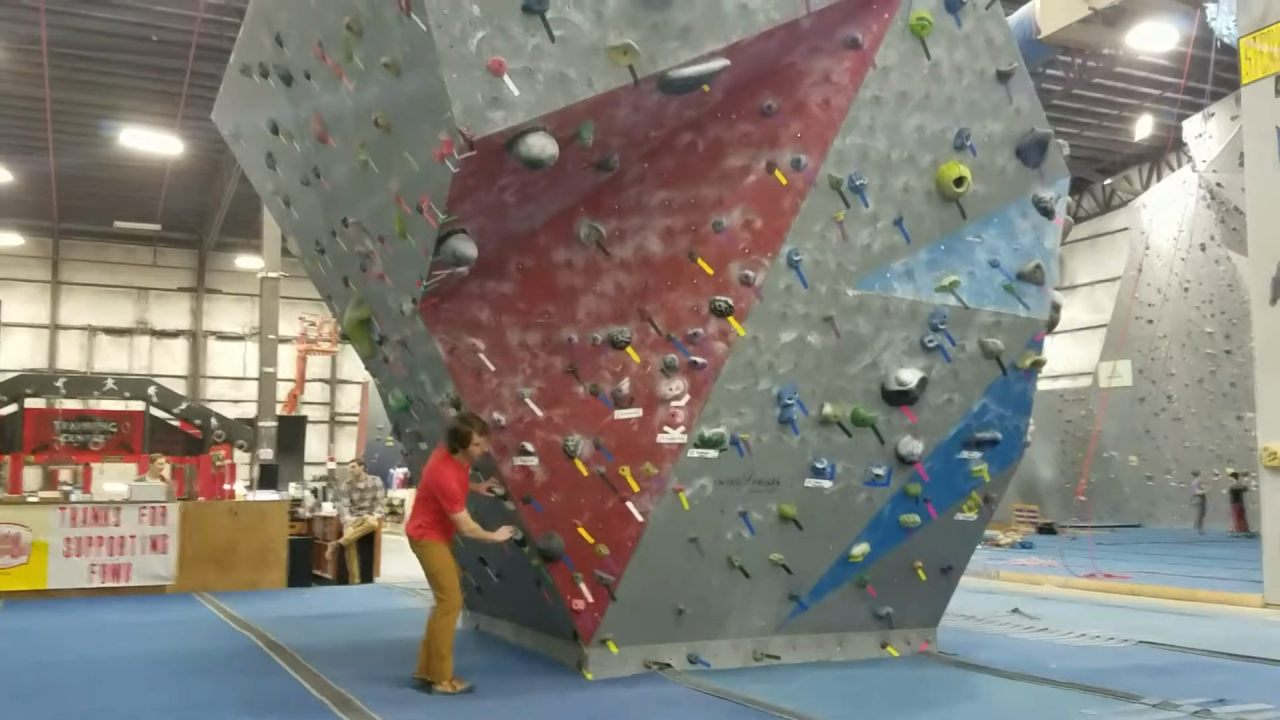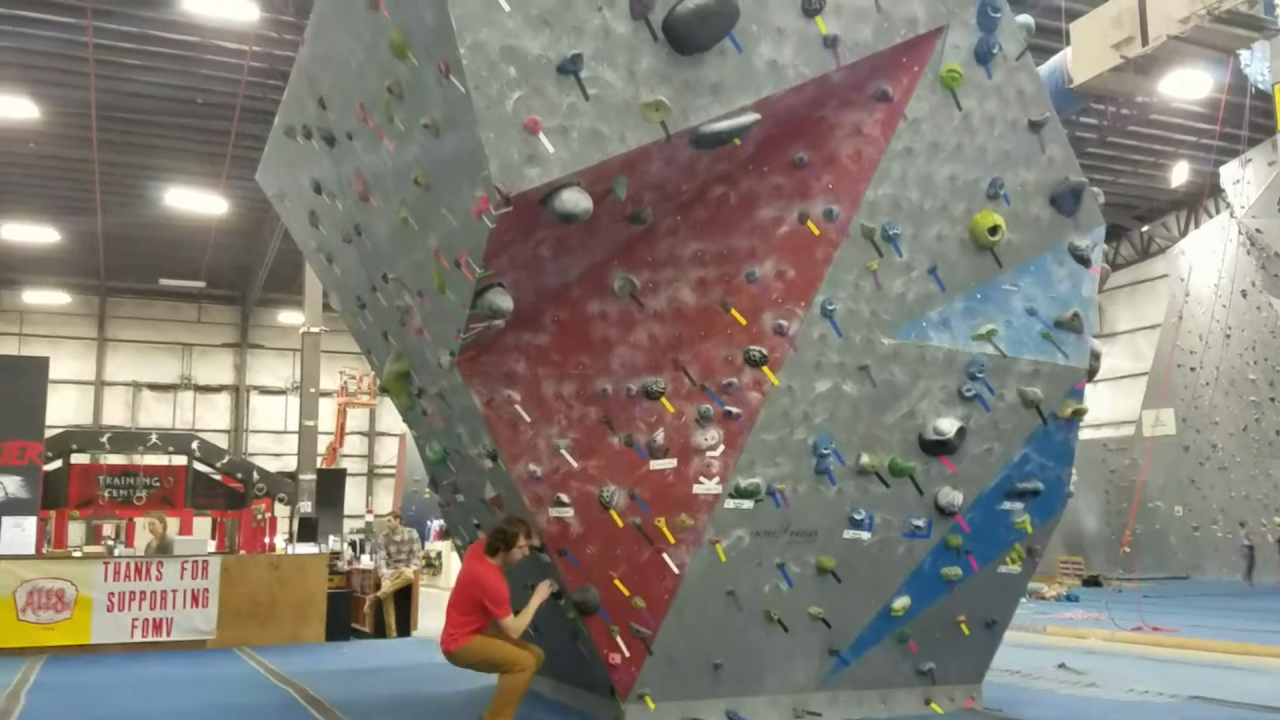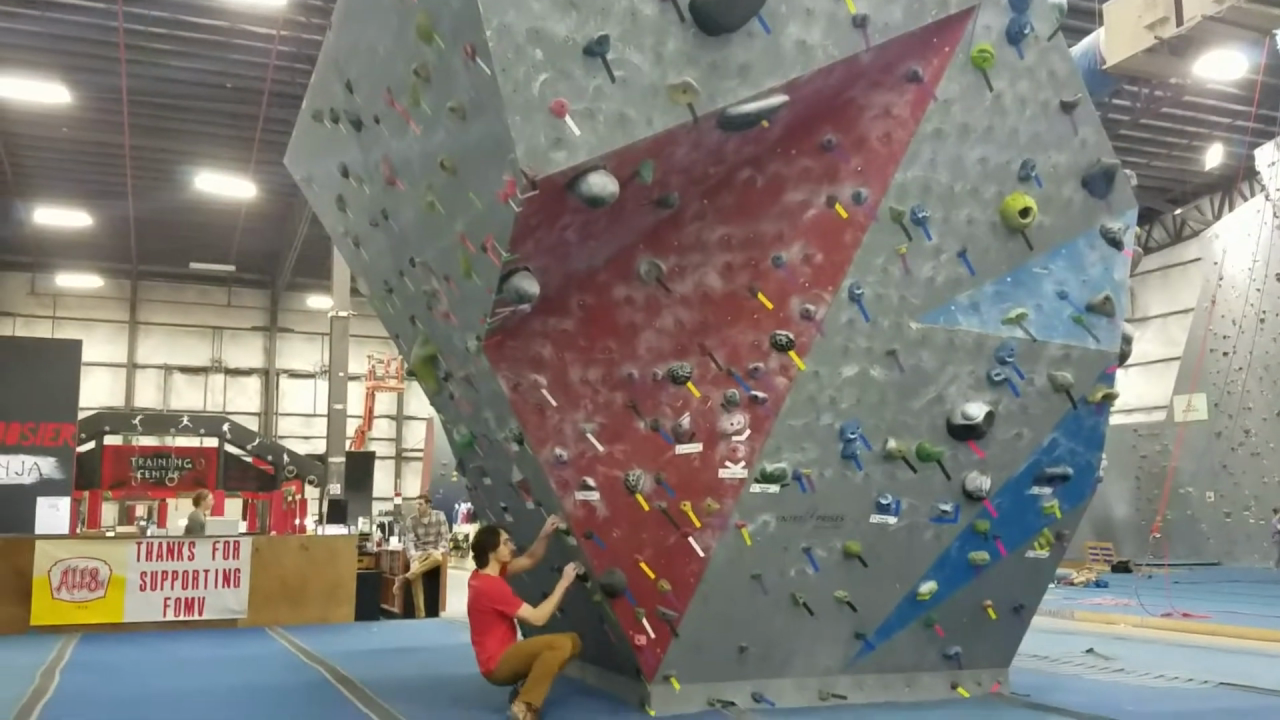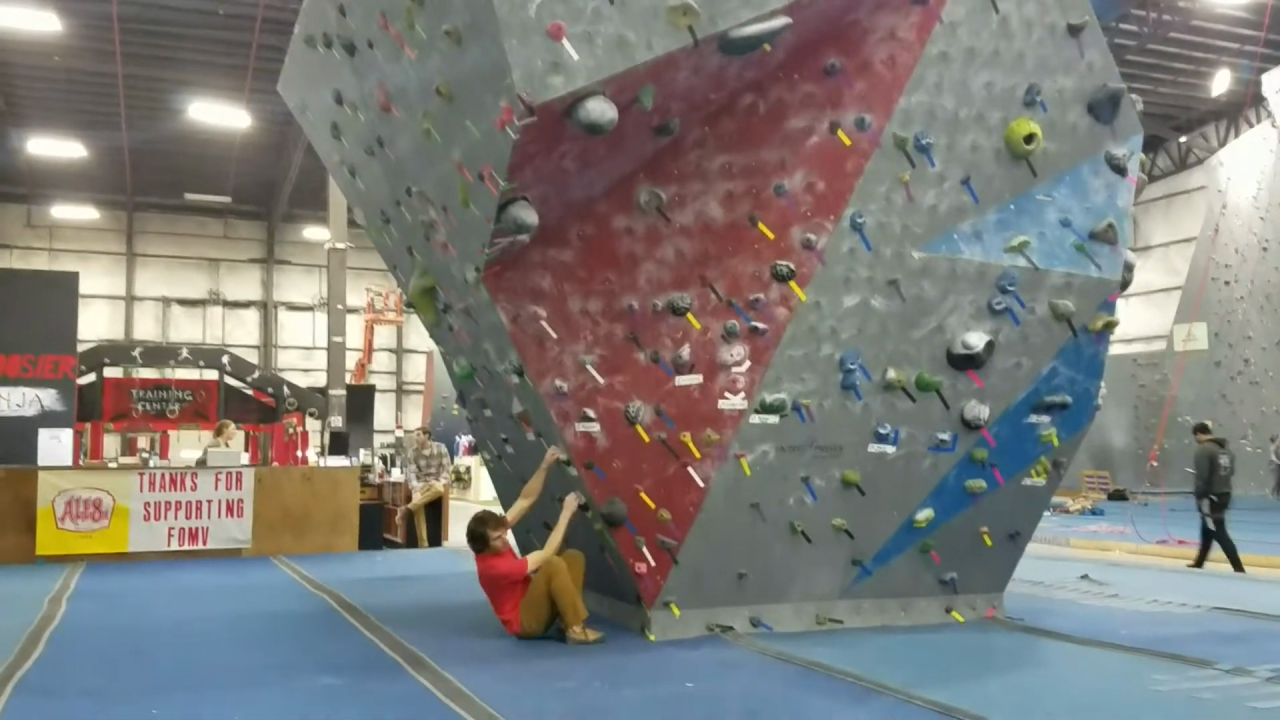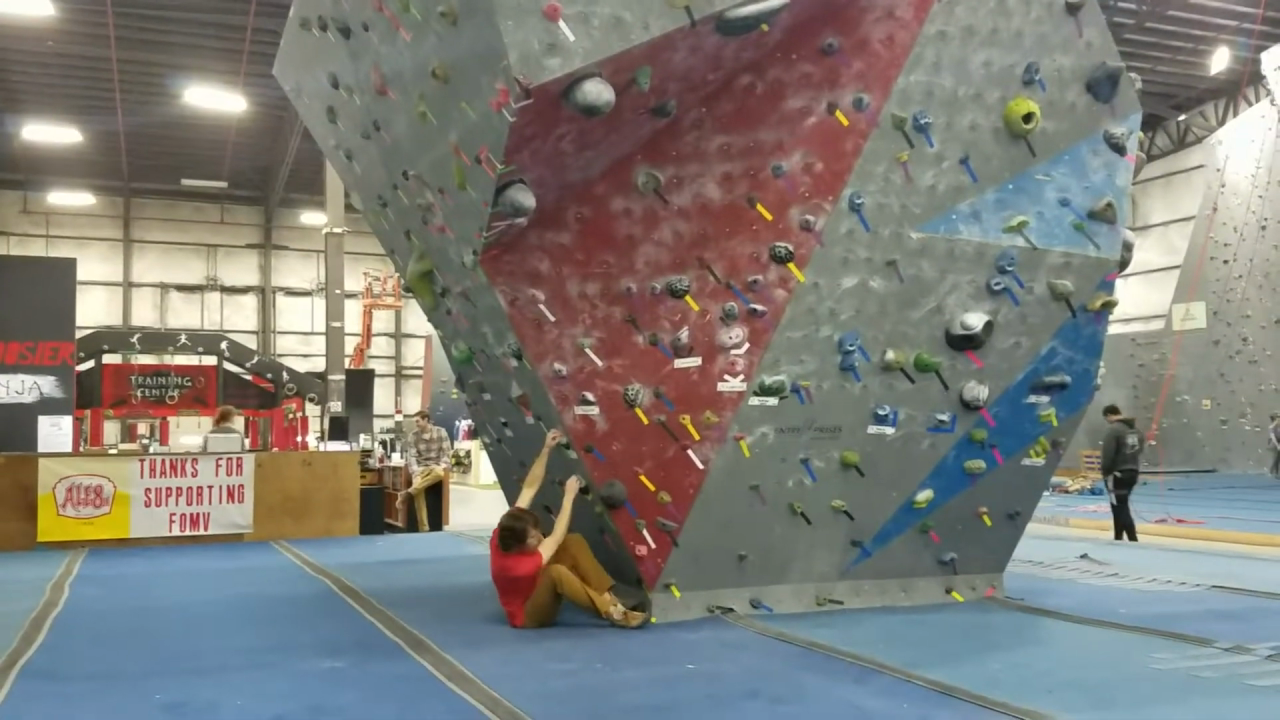
dt=1s
person 1, frame 1
left shoulder: (454, 456)
right shoulder: (445, 475)
right elbow: (467, 528)
left wrist: (476, 487)
right wrist: (496, 536)
left hip: (437, 534)
right hip: (428, 537)
left knee: (446, 601)
right knee: (450, 601)
left ankle: (426, 672)
right ankle: (442, 680)
person 1, frame 2
left shoulder: (476, 551)
right shoulder: (491, 581)
right elbow: (513, 631)
left wrist: (520, 541)
right wrist: (537, 598)
left hip: (471, 633)
right hip: (460, 645)
left knee: (535, 655)
right knee: (525, 663)
person 1, frame 3
left shoulder: (484, 574)
right shoulder: (491, 587)
left elbow: (529, 560)
right elbow: (538, 618)
left wrist: (544, 535)
right wrist: (564, 582)
left hip: (505, 658)
right hip: (497, 664)
left knee: (572, 641)
right knee: (562, 642)
left ankle: (527, 691)
person 1, frame 4
left shoulder: (495, 536)
right shoulder: (492, 567)
left elbow: (525, 500)
right elbow: (546, 554)
left wrist: (545, 466)
right wrist: (567, 512)
left hip: (529, 601)
right hip: (524, 622)
left knee: (573, 556)
right knee: (556, 563)
left ankle: (568, 622)
right ankle: (576, 629)
person 1, frame 5
left shoulder: (501, 536)
right shoulder: (516, 566)
left elbow: (529, 488)
right elbow: (556, 538)
left wrist: (546, 450)
right wrist: (569, 496)
left hip: (536, 592)
right hip: (529, 616)
left knee: (575, 541)
right knee: (556, 571)
left ankle: (607, 597)
right ankle: (613, 612)
